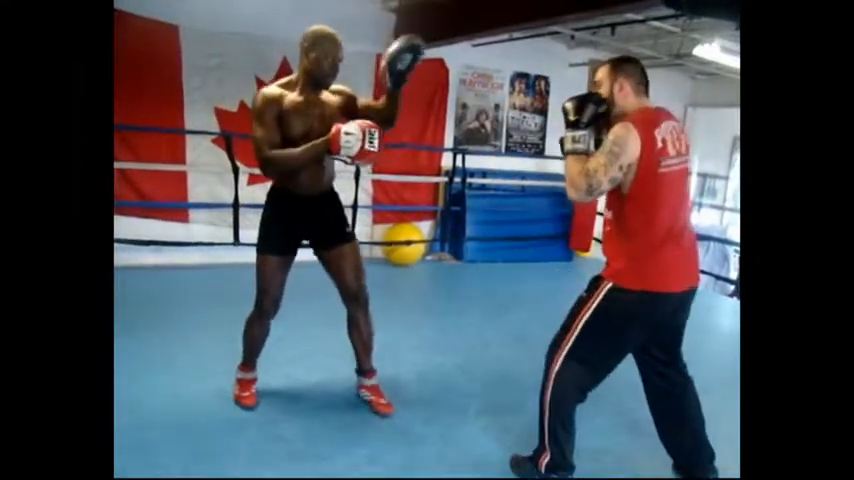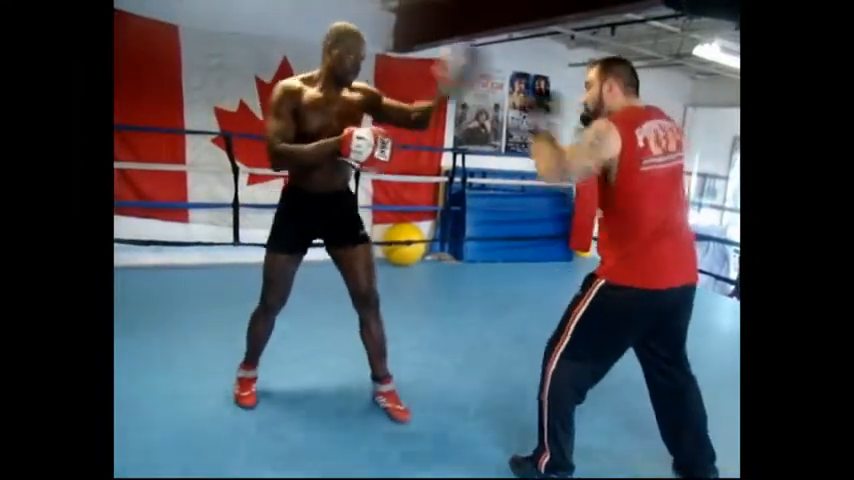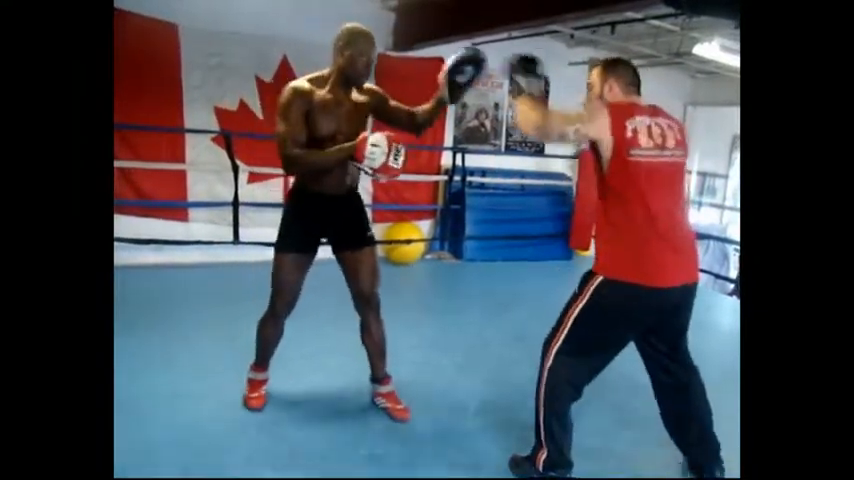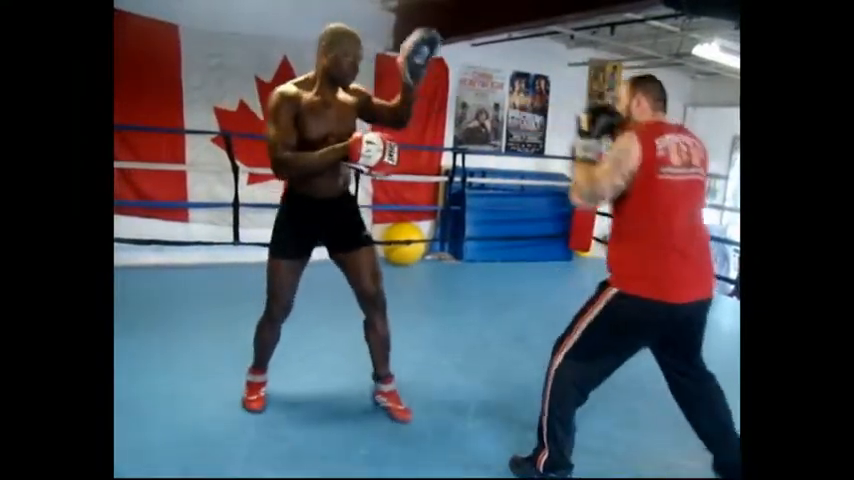
dt=0.2s
person 1, frame 1
left shoulder: (629, 131)
right shoulder: (671, 126)
left elbow: (582, 190)
left wrist: (576, 134)
right wrist: (597, 131)
left hip: (635, 282)
right hip: (681, 279)
left knee: (567, 364)
right knee: (668, 371)
person 1, frame 2
left shoulder: (611, 129)
right shoulder: (667, 127)
left elbow: (556, 171)
left wrist: (535, 132)
left hip: (630, 281)
right hip: (681, 276)
left knee: (562, 361)
right knee: (670, 368)
person 1, frame 3
left shoulder: (605, 117)
right shoulder: (672, 126)
left elbow: (535, 124)
left hip: (625, 278)
right hip: (680, 276)
left knee: (561, 362)
right knee: (675, 366)
person 1, frame 4
left shoulder: (633, 142)
right shoulder: (691, 143)
left elbow: (584, 196)
left wrist: (588, 142)
left hip: (643, 291)
right hip: (696, 288)
left knee: (568, 362)
right knee: (691, 374)
person 2, frame 1
left shoulder: (339, 97)
right shoulder: (272, 99)
left elbow: (384, 118)
right elbow: (268, 162)
left wrist: (394, 86)
right wrist: (327, 143)
left hip: (326, 206)
right hip: (284, 208)
left knee: (357, 296)
right knee: (267, 306)
left ankle: (367, 379)
right ankle: (246, 374)
person 2, frame 2
left shoulder: (361, 95)
right shoulder: (290, 92)
left elbow: (411, 119)
right elbow: (277, 155)
left wrist: (441, 98)
right wrist: (337, 144)
left hip: (340, 204)
right hip: (297, 205)
left knee: (367, 299)
right knee: (271, 302)
left ankle: (383, 385)
right ankle: (247, 373)
person 2, frame 3
left shoulder: (368, 97)
right shoulder: (300, 93)
left elbow: (416, 122)
right elbow: (291, 160)
left wrist: (445, 96)
right wrist: (351, 150)
left hip: (348, 206)
right hip: (306, 206)
left knee: (368, 302)
right knee: (281, 304)
left ankle: (382, 386)
right ankle: (258, 375)
person 2, frame 4
left shoulder: (353, 97)
right shoulder: (287, 98)
left elbow: (397, 118)
right elbow: (281, 164)
left wrist: (411, 82)
right wrist: (345, 150)
left hip: (342, 209)
right hip: (299, 212)
left knee: (374, 300)
right knee: (278, 309)
left ankle: (384, 385)
right ankle: (257, 378)
